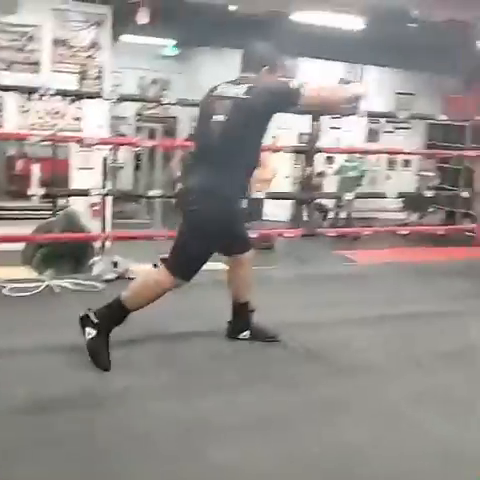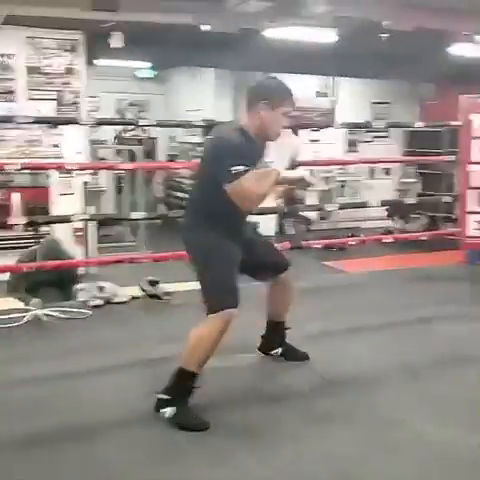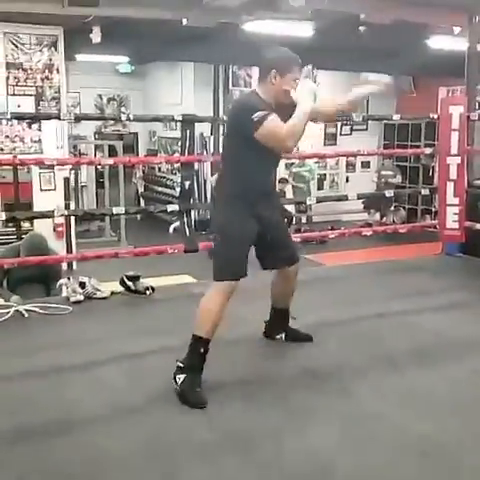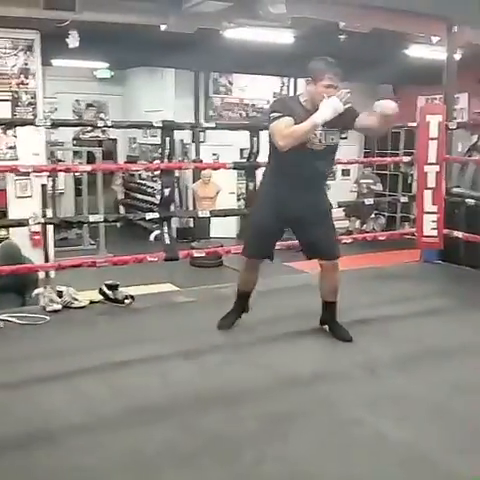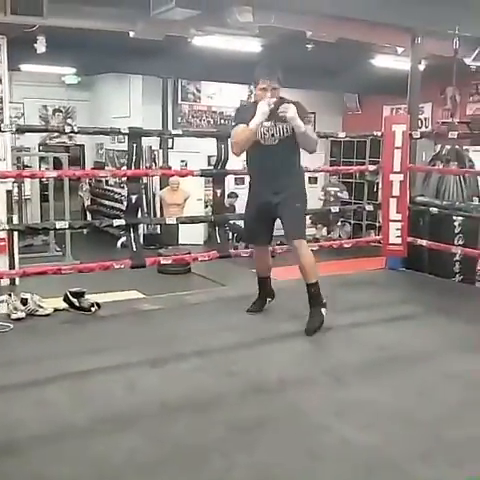
dt=0.5s
person 1, frame 1
left shoulder: (216, 92)
right shoulder: (269, 92)
right elbow: (330, 97)
right wrist: (356, 90)
left hip: (205, 187)
right hip: (213, 197)
left knee: (242, 254)
right knee: (177, 271)
left ankle: (242, 325)
right ankle: (99, 322)
person 1, frame 2
left shoulder: (251, 139)
right shoulder: (229, 143)
right elbow: (250, 200)
left wrist: (290, 177)
right wrist: (281, 163)
left hip: (235, 228)
right hip: (208, 234)
left knee: (281, 274)
right knee: (223, 314)
left ankle: (273, 343)
right ankle: (172, 397)
person 1, frame 3
left shoulder: (278, 103)
right shoulder: (249, 105)
left elbow: (322, 111)
right elbow: (284, 142)
left wrist: (364, 92)
right wrist: (306, 101)
left hip: (263, 203)
right hip: (233, 207)
left knee: (289, 268)
right knee: (226, 284)
left ankle: (278, 327)
right ankle: (189, 368)
person 1, frame 4
left shoulder: (341, 112)
right shoulder: (283, 106)
left elbow: (376, 126)
right elbow: (284, 141)
left wrist: (387, 112)
right wrist: (321, 115)
left hip: (312, 198)
right hip: (275, 196)
left knee: (330, 261)
right knee: (252, 257)
left ankle: (329, 319)
right ankle: (240, 306)
person 1, frame 5
left shoulder: (294, 108)
right shoulder: (245, 111)
left elbow: (312, 147)
right elbow: (236, 148)
left wrist: (296, 122)
right wrist: (257, 120)
left hip: (289, 188)
right hip: (259, 189)
left knee: (298, 242)
right knee: (258, 245)
left ankle: (317, 304)
right ankle: (265, 292)
